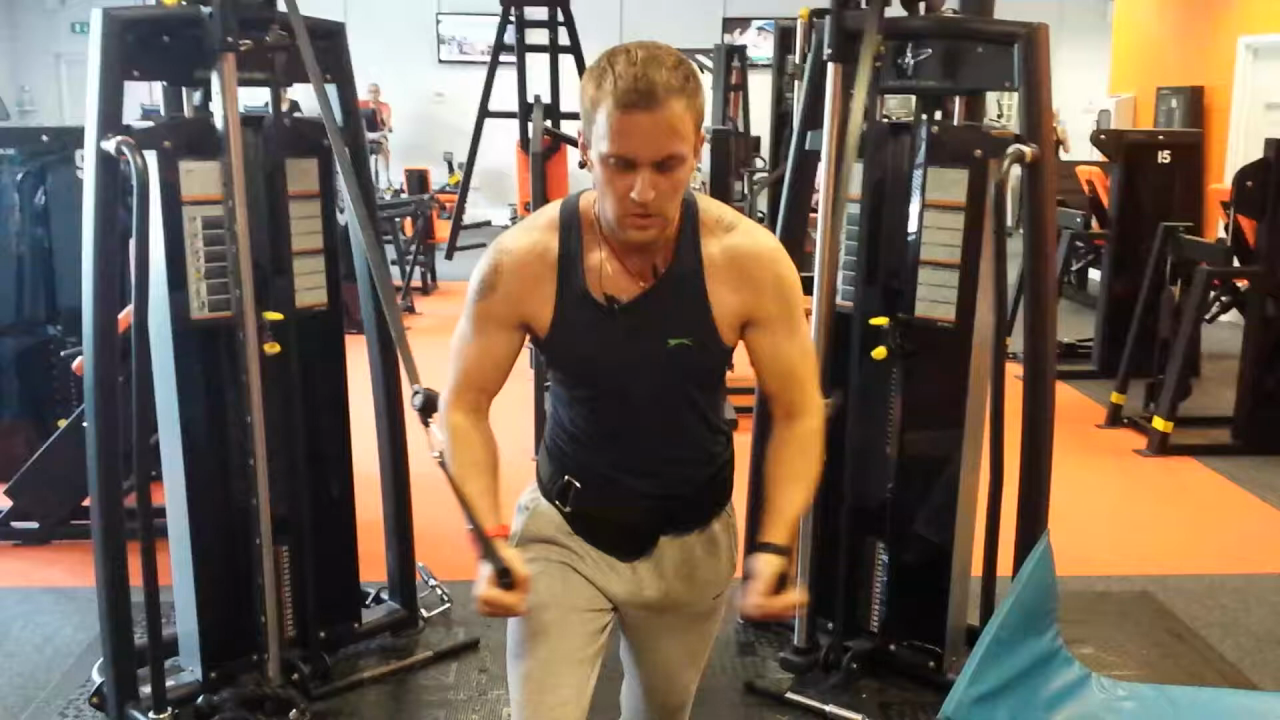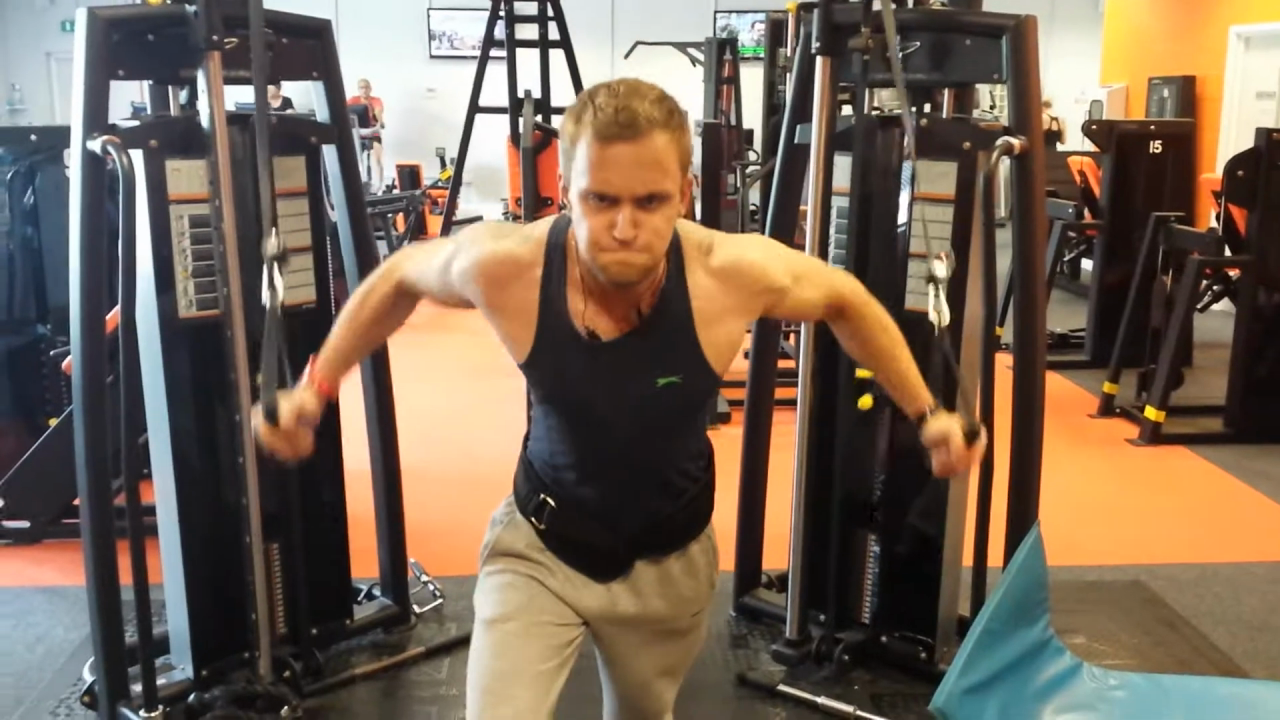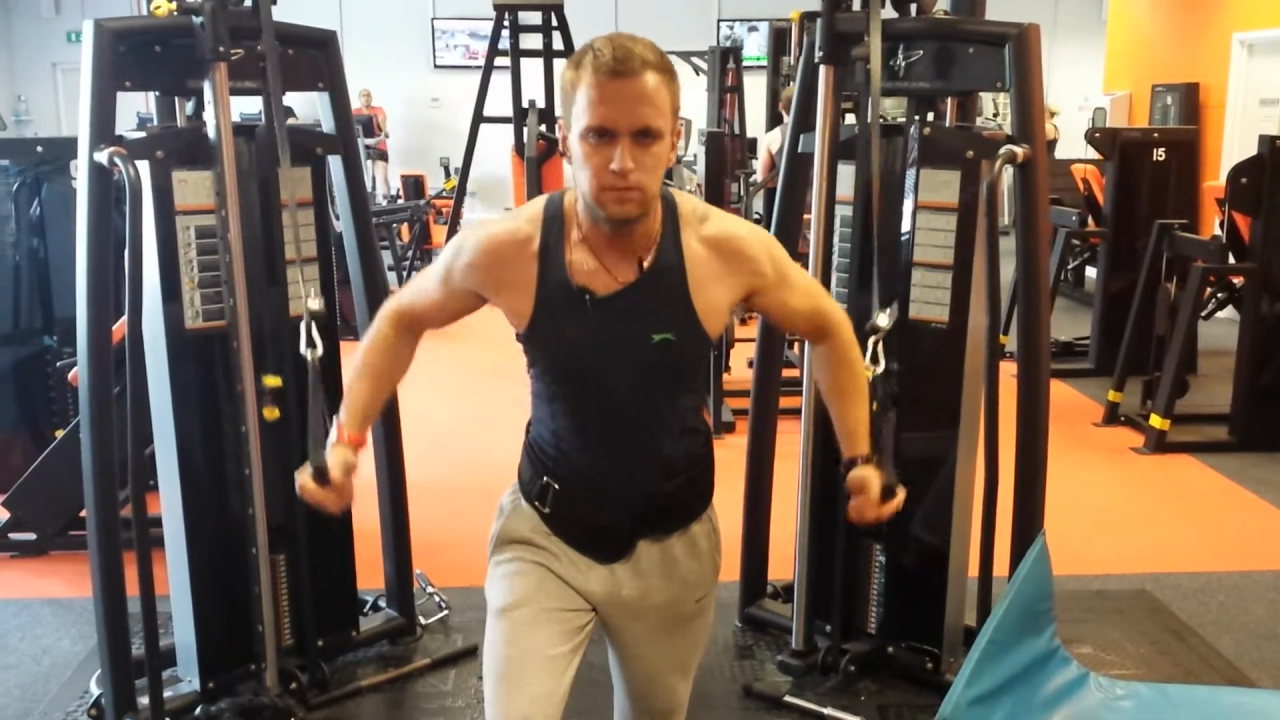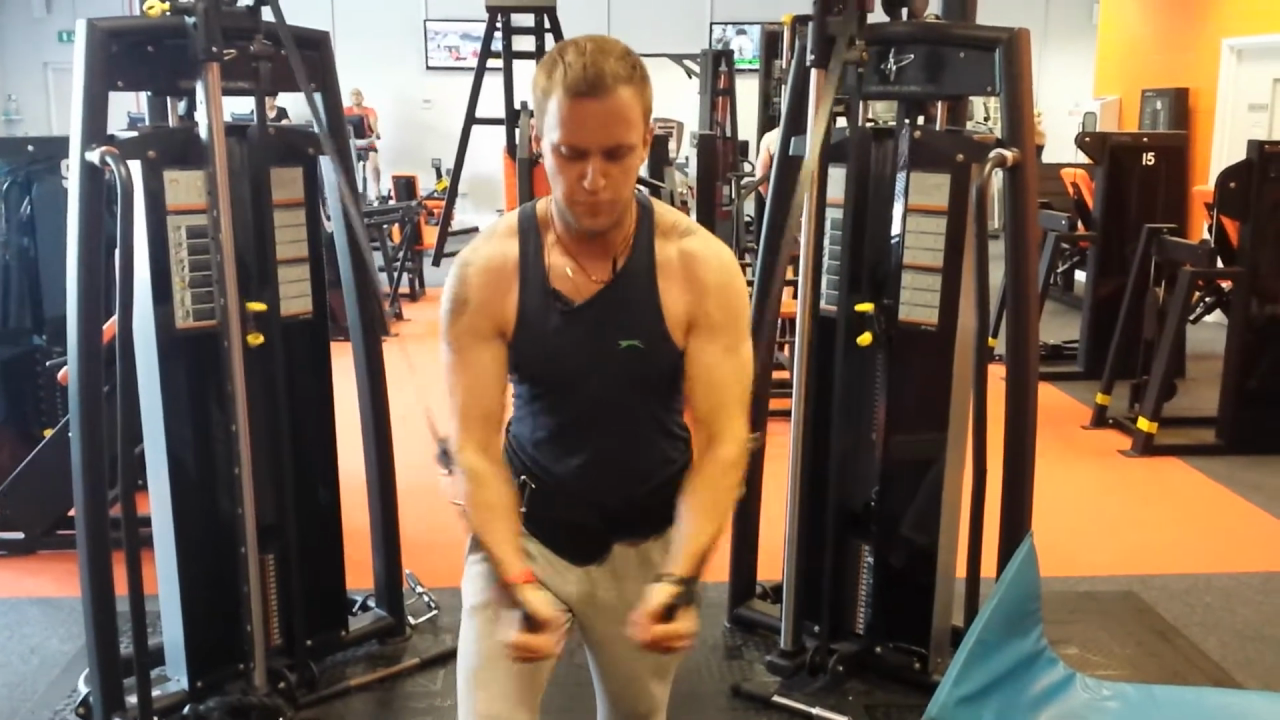
dt=1s
person 1, frame 1
left shoulder: (749, 259)
right shoulder: (522, 260)
left elbow: (798, 412)
right elbow: (465, 406)
left wrist: (775, 548)
right wrist: (489, 541)
left hip: (692, 537)
right hip: (565, 529)
person 1, frame 2
left shoulder: (736, 273)
right shoulder: (507, 266)
left elbow: (846, 298)
right elbow: (405, 272)
left wrist: (926, 409)
right wrist: (316, 381)
left hip: (671, 556)
right hip: (539, 544)
person 1, frame 3
left shoulder: (728, 248)
right shoulder: (505, 248)
left elbow: (826, 329)
right elbow: (405, 317)
left wrist: (857, 456)
right wrist: (349, 437)
left hip: (672, 539)
right hip: (545, 532)
person 1, frame 4
left shoulder: (699, 266)
right shoulder: (487, 270)
left elbow: (724, 441)
right elbow: (472, 450)
left wrist: (677, 582)
right wrist: (518, 589)
left hip: (650, 539)
right hip: (523, 529)
